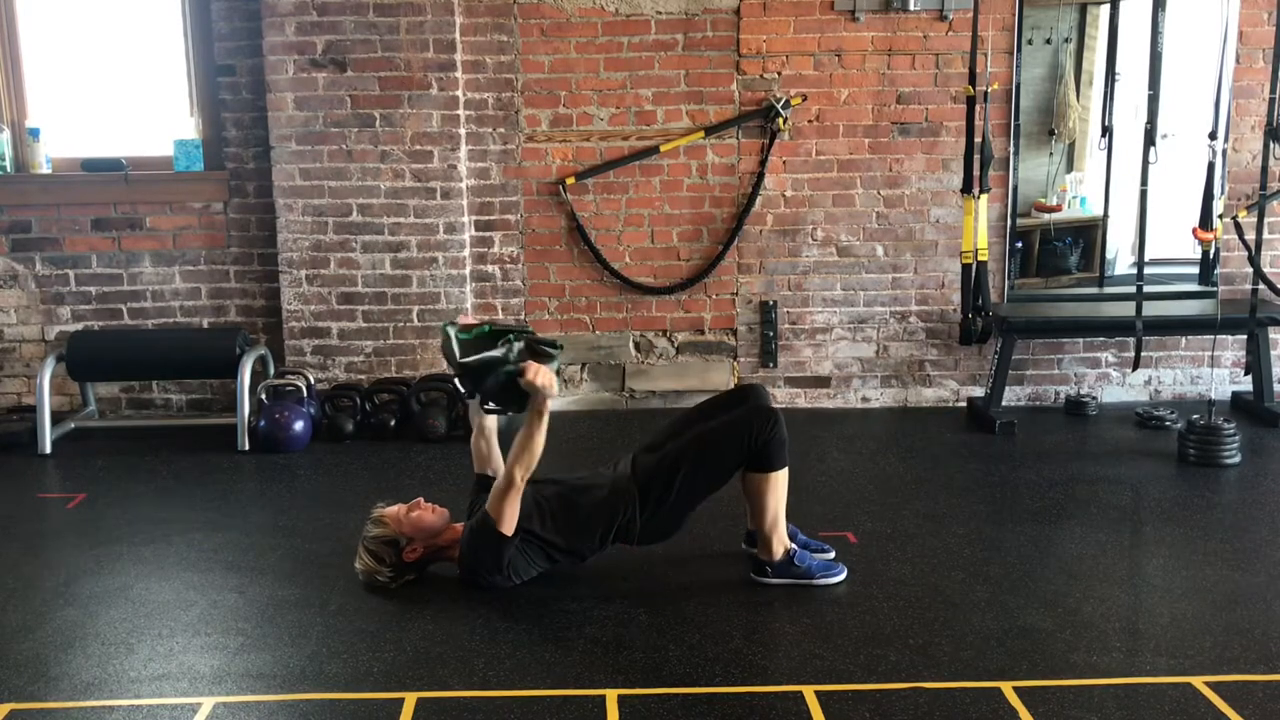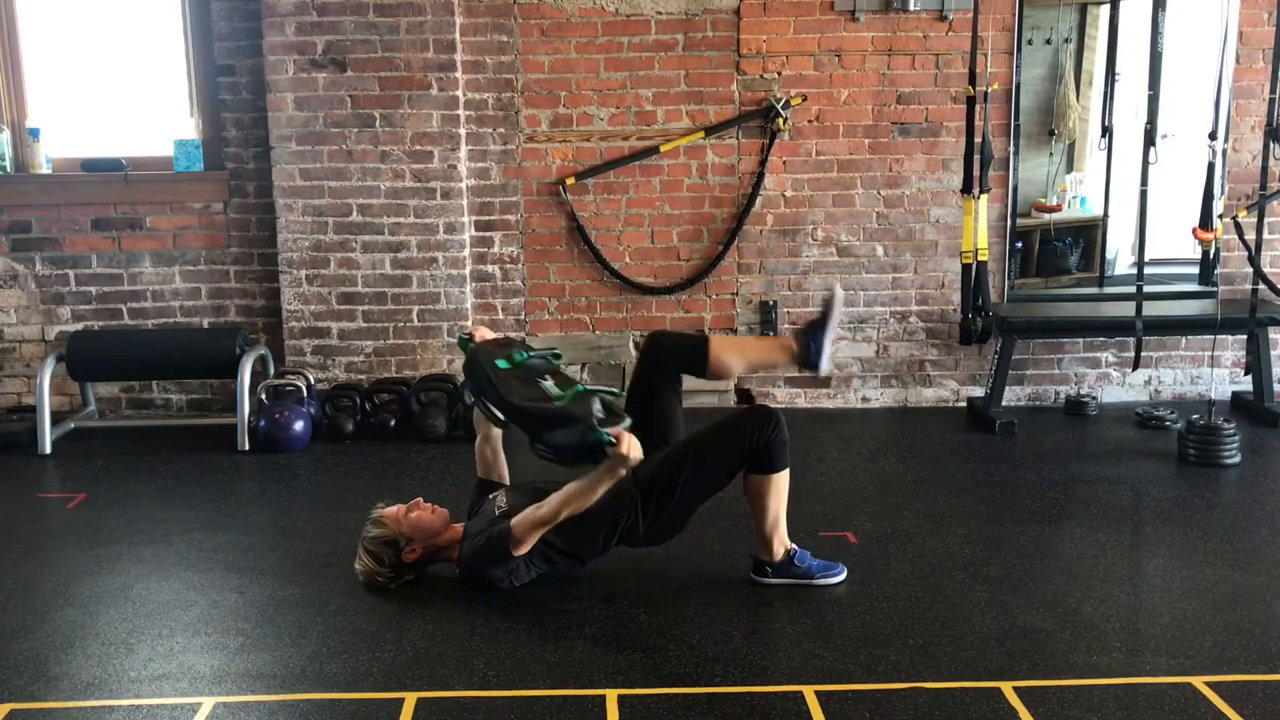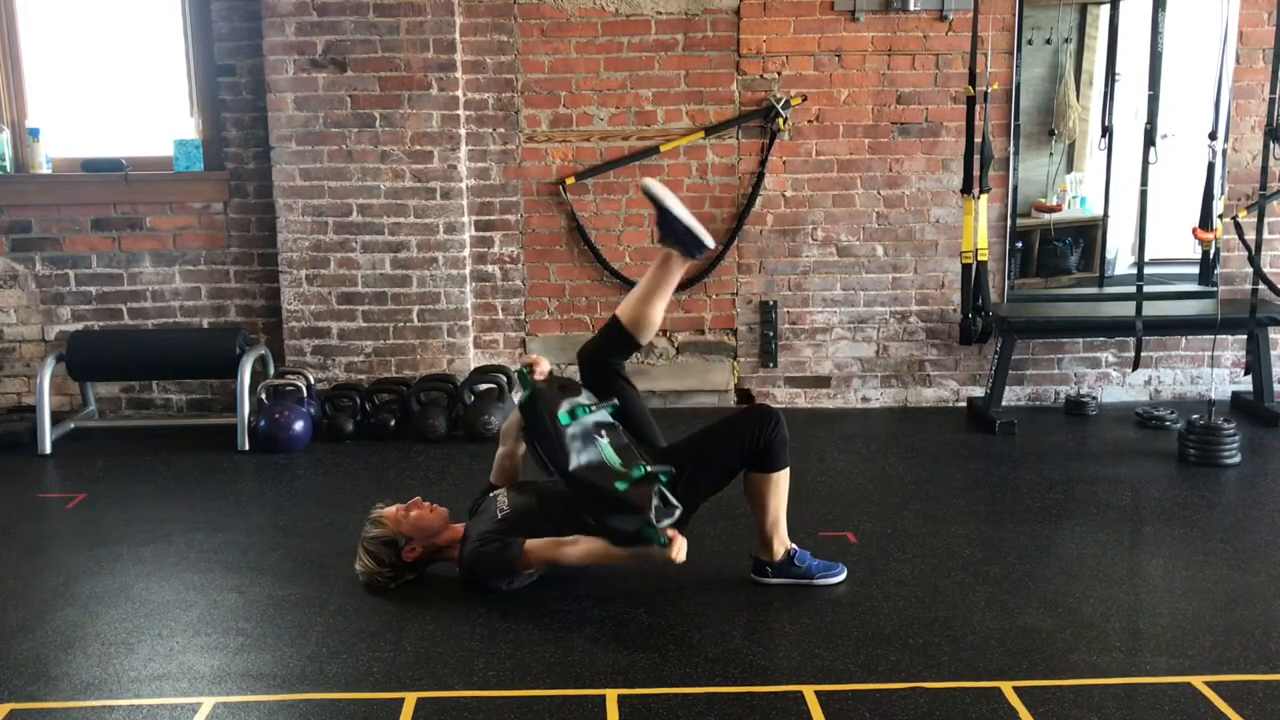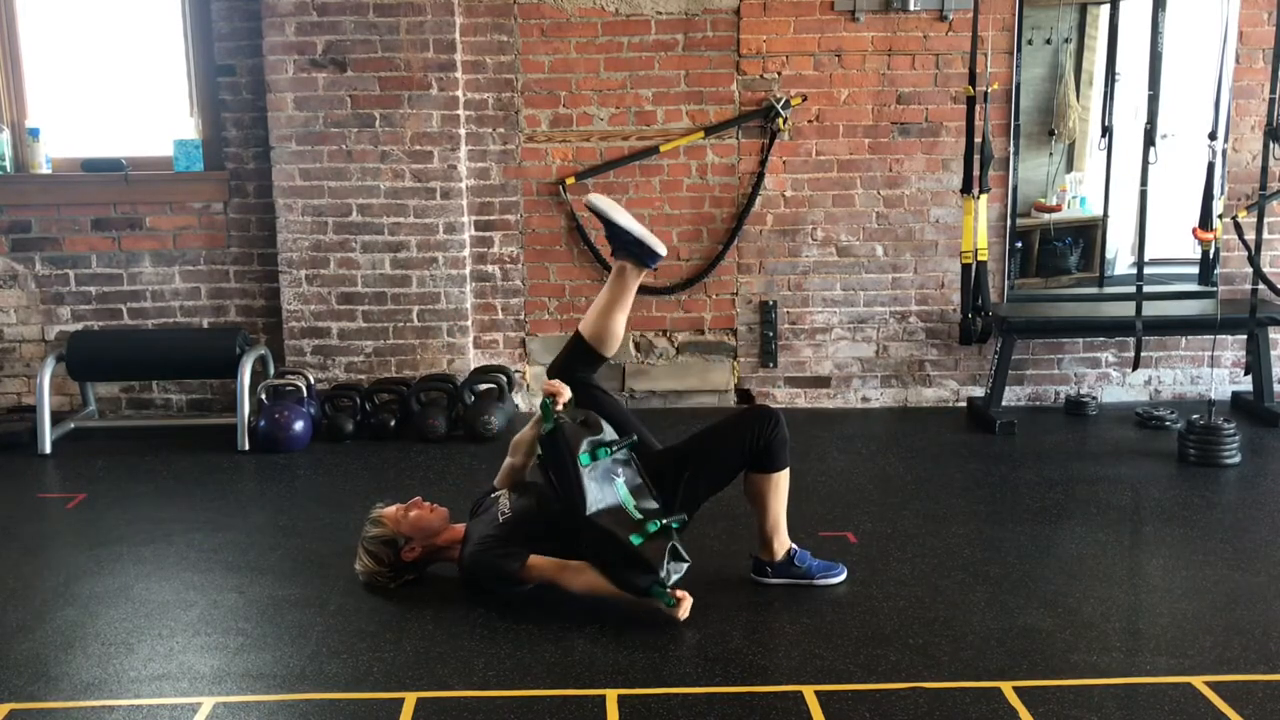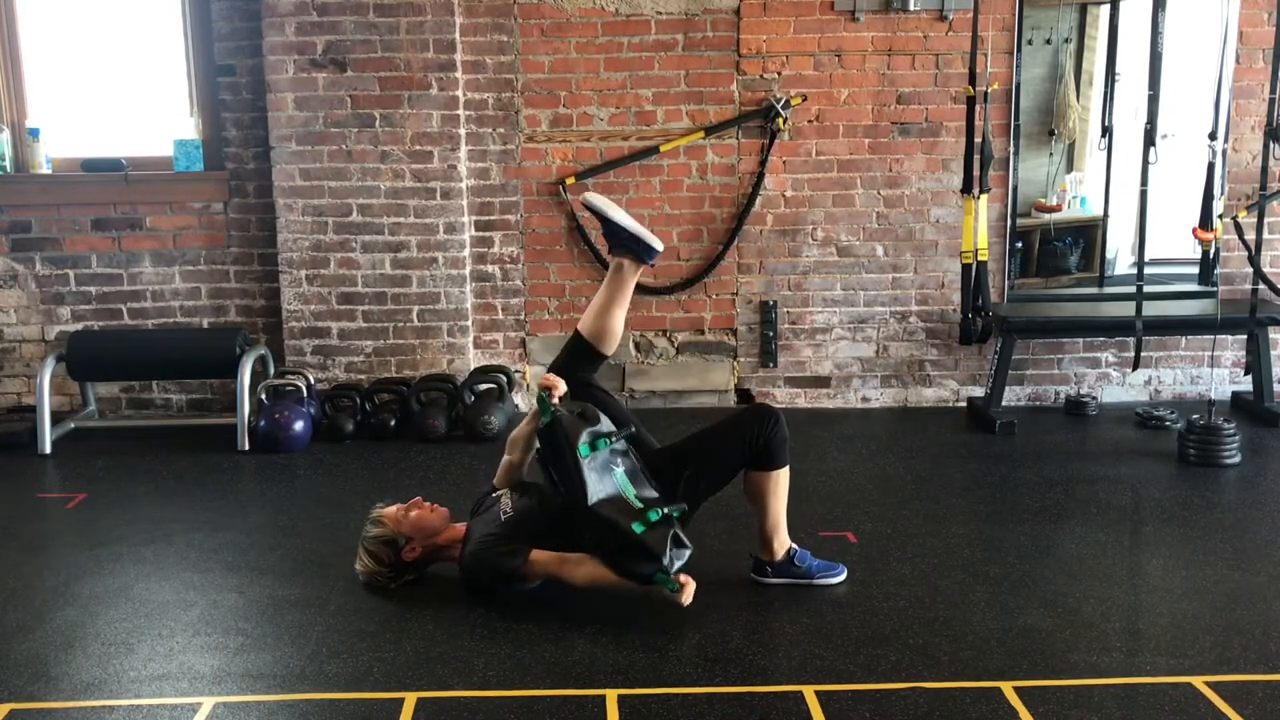
dt=0.5s
person 1, frame 1
left shoulder: (478, 515)
right shoulder: (479, 557)
left elbow: (485, 439)
right elbow: (514, 478)
right wrist: (537, 403)
left hip: (631, 476)
right hip: (643, 506)
left knee: (749, 399)
right knee: (763, 425)
left ankle: (765, 527)
right ankle: (774, 557)
person 1, frame 2
left shoulder: (481, 514)
right shoulder: (482, 558)
left elbow: (489, 442)
right elbow: (546, 516)
right wrist: (615, 468)
left hip: (631, 479)
right hip: (648, 505)
left knee: (662, 349)
right knee: (761, 424)
left ankle: (799, 348)
right ankle: (776, 558)
person 1, frame 3
left shoulder: (484, 511)
right shoulder: (482, 556)
left elbow: (508, 446)
right elbow: (563, 552)
right wrist: (654, 550)
left knee: (599, 358)
right knee: (763, 423)
left ankle: (679, 250)
right ankle: (775, 558)
person 1, frame 4
left shoulder: (485, 512)
right shoulder: (481, 557)
left elbow: (517, 458)
right elbow: (566, 574)
left wrist: (548, 411)
right wrist: (656, 597)
right hip: (653, 497)
left knee: (568, 375)
right knee: (763, 425)
left ankle: (630, 264)
right ankle: (776, 558)
person 1, frame 5
left shoulder: (485, 512)
right shoulder: (482, 559)
left elbow: (515, 454)
right elbow: (568, 568)
left wrist: (543, 405)
right wrist: (657, 584)
left knee: (567, 375)
right knee: (763, 423)
left ankle: (627, 262)
right ankle: (776, 558)
